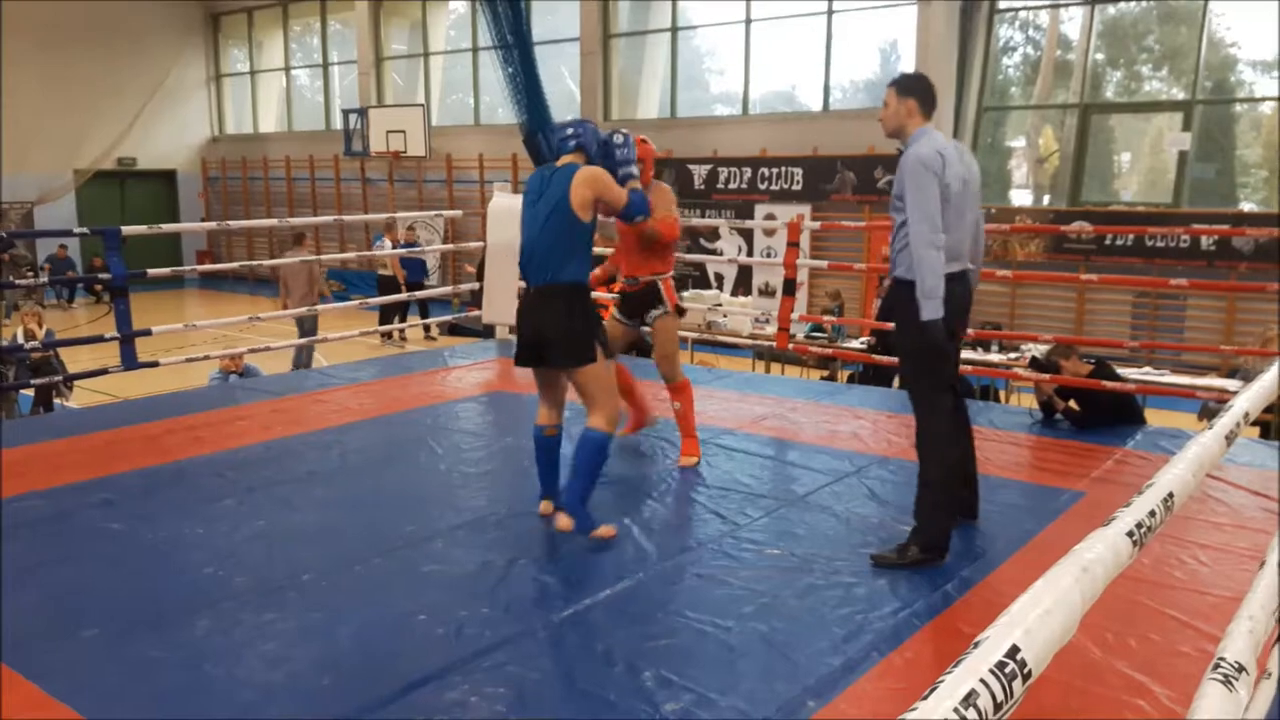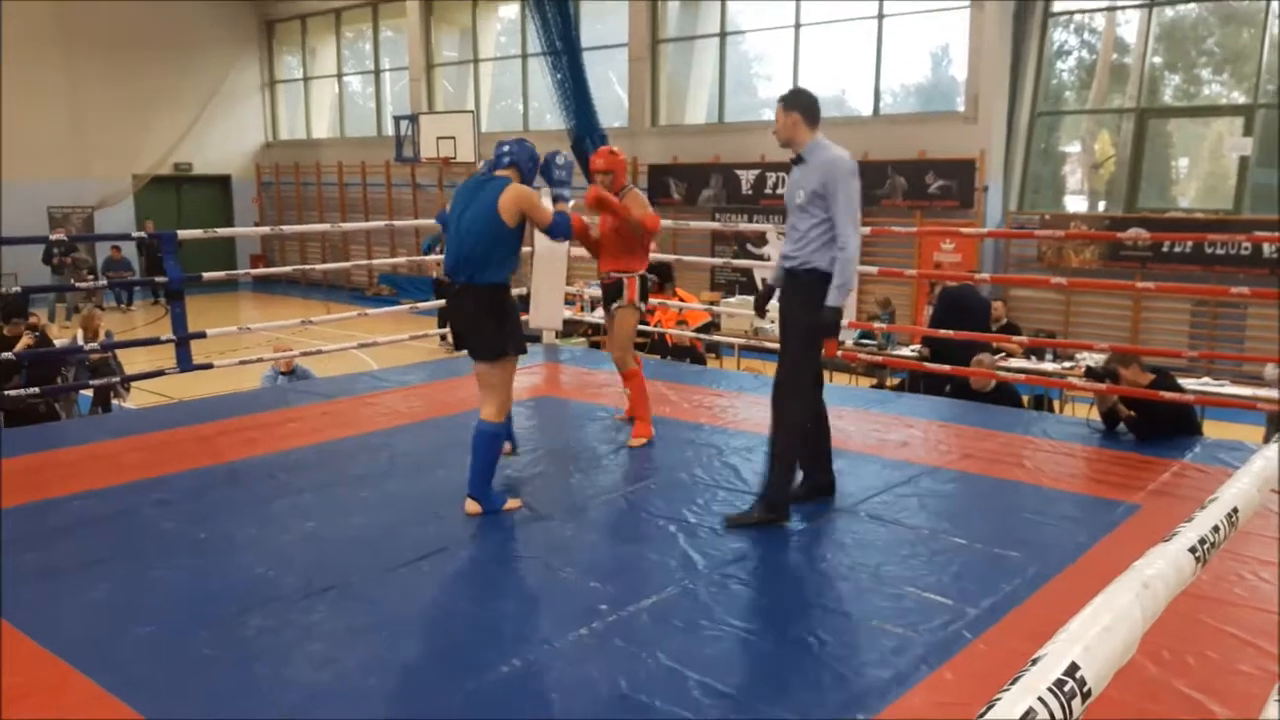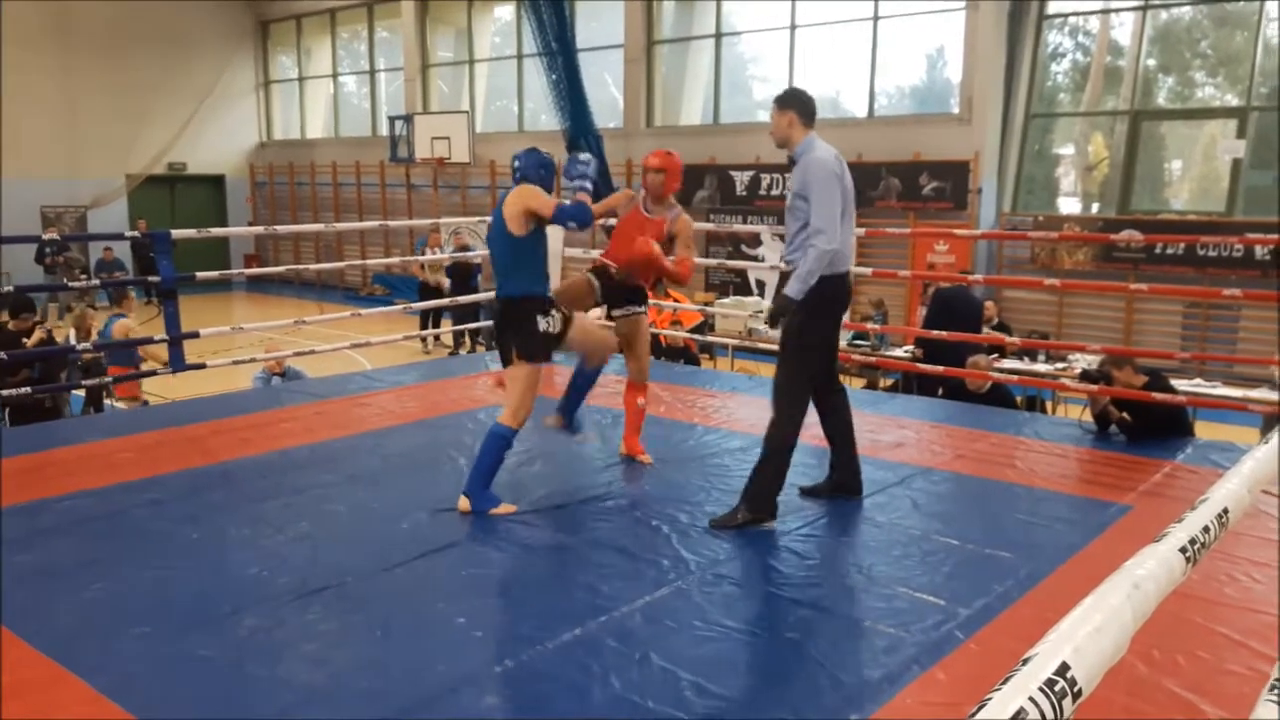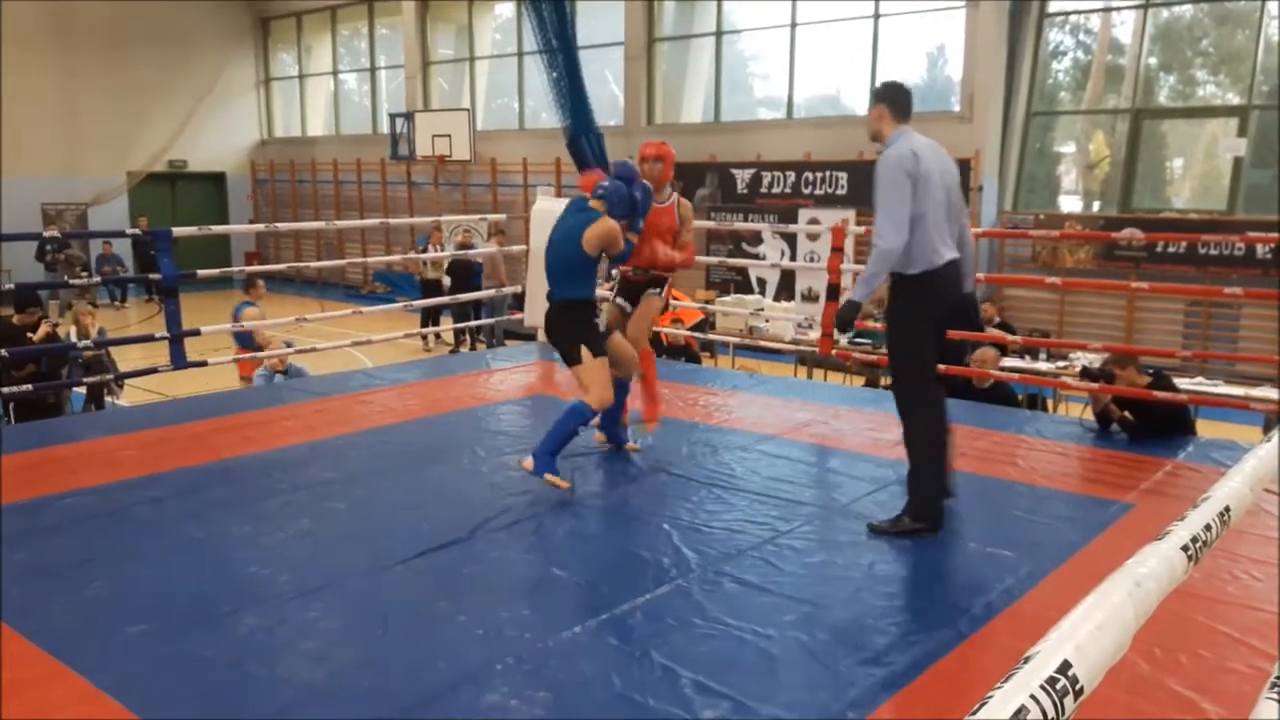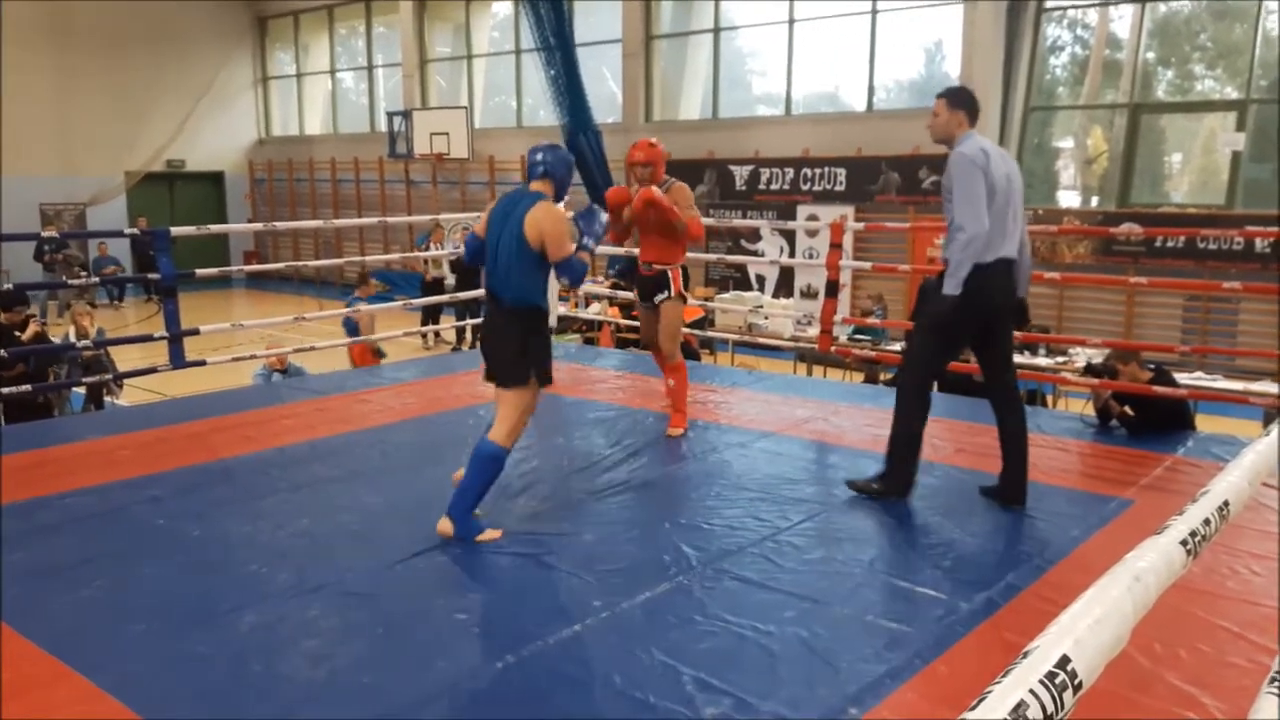
dt=0.7s
person 1, frame 1
left shoulder: (919, 156)
right shoulder: (960, 154)
left elbow: (925, 240)
right elbow: (975, 234)
left wrist: (929, 314)
left hip: (925, 298)
right hip: (953, 291)
left knee: (928, 408)
right knee: (948, 398)
left ankle: (930, 538)
right ankle: (960, 499)
person 1, frame 2
left shoulder: (835, 162)
right shoulder: (799, 167)
left elbow: (848, 239)
left wrist: (835, 301)
right wrist: (775, 282)
left hip: (815, 286)
right hip: (795, 284)
left knee: (792, 387)
right knee: (803, 386)
left ankle: (774, 499)
right ankle: (818, 477)
person 1, frame 3
left shoulder: (820, 162)
right shoulder: (812, 161)
left elbow: (827, 239)
left wrist: (791, 293)
left hip: (819, 288)
right hip: (820, 287)
left knee: (789, 392)
right knee: (823, 383)
left ankle: (758, 501)
right ankle: (845, 476)
person 1, frame 4
left shoulder: (895, 158)
right shoulder: (937, 153)
left elbow: (891, 239)
right elbow: (962, 226)
left wrist: (857, 297)
right wrist: (967, 286)
left hip: (915, 284)
right hip: (945, 278)
left knee: (915, 392)
right knee: (925, 384)
left ankle: (923, 510)
right ankle: (935, 483)
person 1, frame 5
left shoulder: (965, 157)
right shoulder: (1002, 158)
left elbow: (973, 229)
right elbow: (1020, 231)
left wrist: (950, 290)
right wrist: (1019, 290)
left hip: (973, 281)
right hip: (1000, 280)
left knee: (915, 374)
right knee: (1002, 383)
left ankle: (896, 477)
right ankle: (1013, 484)
person 2, frame 1
left shoulder: (536, 181)
right shoulder: (591, 177)
right elbow: (640, 211)
right wrist: (627, 164)
left hip: (532, 306)
right hip: (569, 308)
left knee: (550, 408)
right knee: (604, 412)
left ankle: (550, 497)
right ankle: (574, 510)
person 2, frame 2
left shoulder: (468, 185)
right shoulder: (519, 193)
left elbow: (446, 221)
right elbow: (561, 230)
right wrist: (560, 185)
left hip: (459, 299)
right hip: (490, 301)
left knee: (493, 387)
right knee: (496, 402)
left ankle: (501, 440)
right ankle: (479, 494)
person 2, frame 3
left shoulder: (511, 203)
right shoulder: (521, 197)
right elbow: (577, 217)
right wrist: (582, 180)
left hip: (539, 308)
right hip: (521, 315)
left knee: (603, 343)
right knee: (516, 411)
left ankle: (567, 412)
right ankle: (474, 494)
person 2, frame 4
left shoulder: (577, 205)
right shoulder: (605, 227)
right elbow: (625, 257)
right wrist: (639, 216)
left hip: (578, 311)
right hip: (571, 318)
left knee: (628, 362)
right knee: (600, 397)
left ankle: (611, 432)
right ankle: (541, 458)
person 2, frame 5
left shoulder: (503, 203)
right shoulder: (549, 215)
left elbow: (472, 251)
right elbow: (573, 277)
right wrist: (591, 234)
left hip: (497, 320)
right hip: (524, 325)
left knee: (516, 413)
right knee: (508, 428)
left ankle: (475, 472)
right ankle: (458, 516)
person 3, frame 1
left shoulder: (660, 193)
left elbow: (668, 236)
right wrist: (603, 271)
left hip: (657, 290)
right hip: (631, 291)
left knee: (667, 369)
left ankle: (690, 440)
right ankle: (639, 413)
person 3, frame 2
left shoulder: (632, 198)
right shoulder: (603, 205)
left elbow: (651, 227)
left wrist: (611, 204)
right wrist: (582, 233)
left hip: (630, 284)
right hip: (610, 284)
left knee: (620, 354)
right knee: (622, 349)
left ankle: (643, 424)
right ankle: (638, 406)
person 3, frame 3
left shoulder: (680, 224)
right shoulder: (628, 201)
left elbow: (683, 276)
left wrist: (658, 260)
left hip: (634, 293)
right hip: (605, 275)
left knee: (640, 367)
right knee: (560, 298)
left ankle: (632, 442)
person 3, frame 4
left shoulder: (681, 207)
left elbow: (688, 256)
left wrist: (670, 256)
left hip: (656, 283)
right hip: (627, 281)
left knee: (635, 336)
left ankle: (652, 405)
person 3, frame 5
left shoulder: (677, 191)
right shoulder: (635, 194)
left elbow: (696, 234)
right elbow: (618, 238)
left wrist: (664, 207)
right wrist: (615, 211)
left hip: (669, 277)
right hip: (645, 276)
left knee: (668, 349)
right knee: (652, 342)
left ankle: (679, 414)
right ankle: (674, 384)
